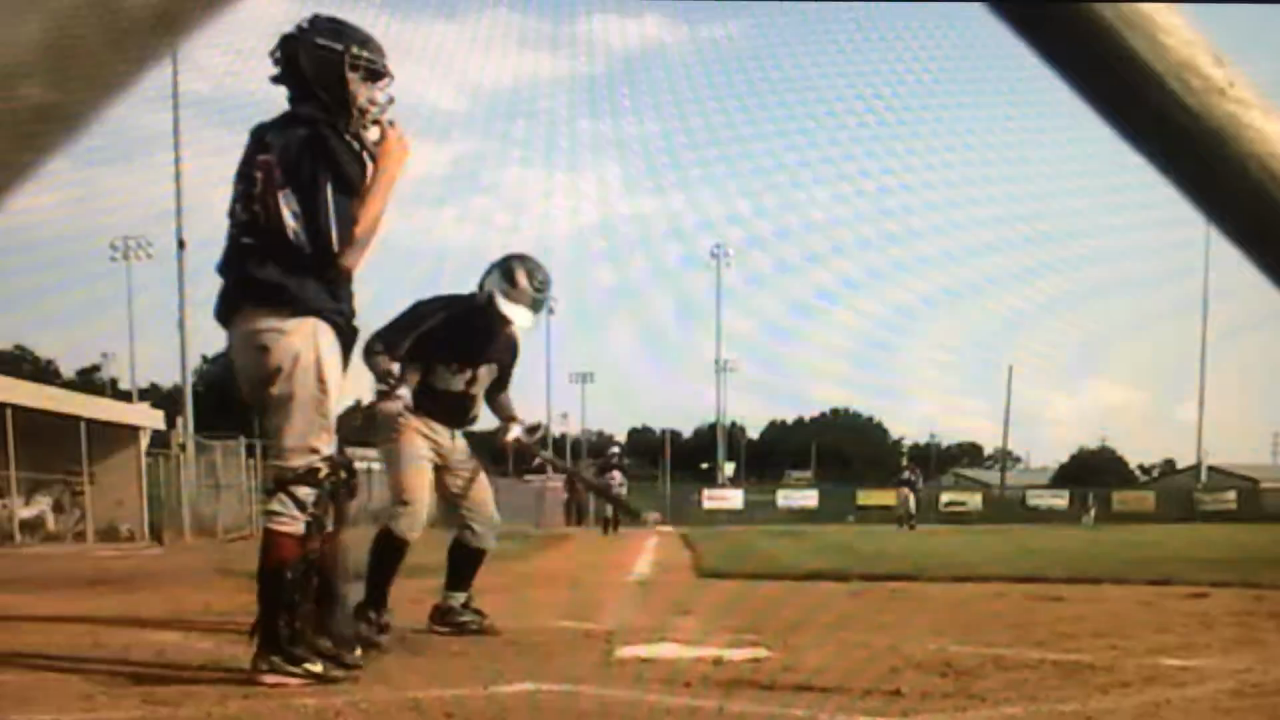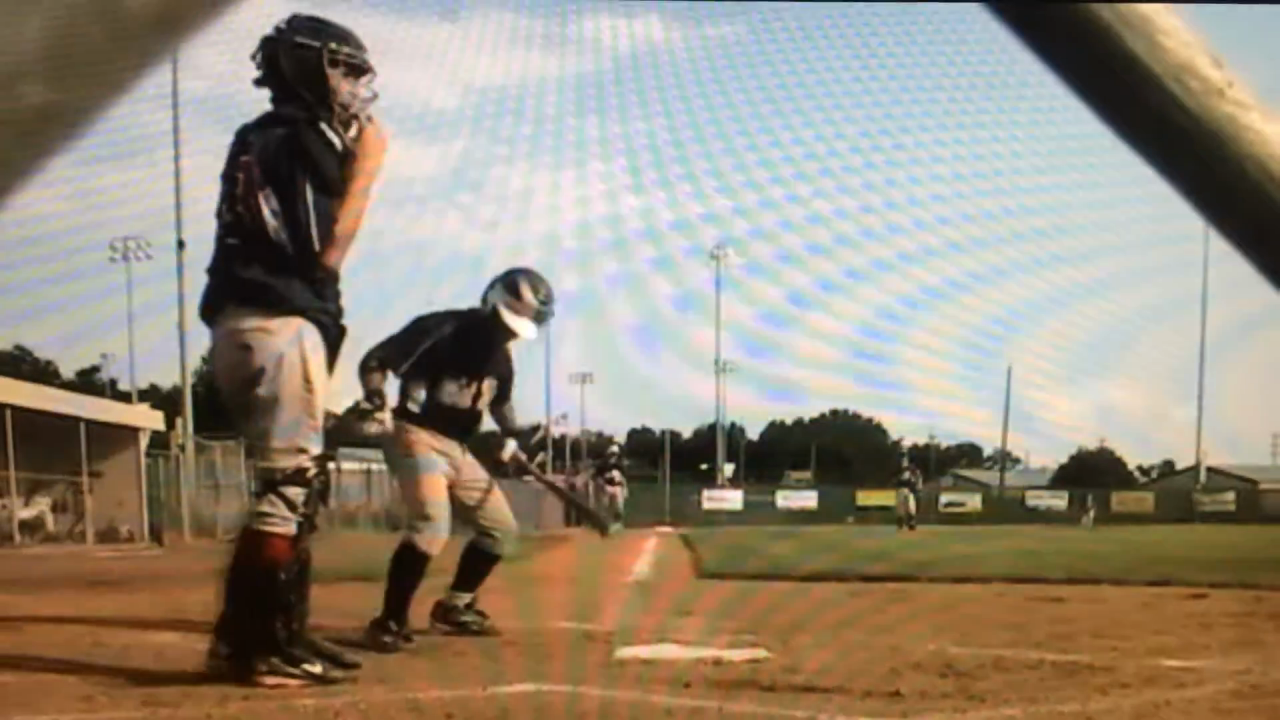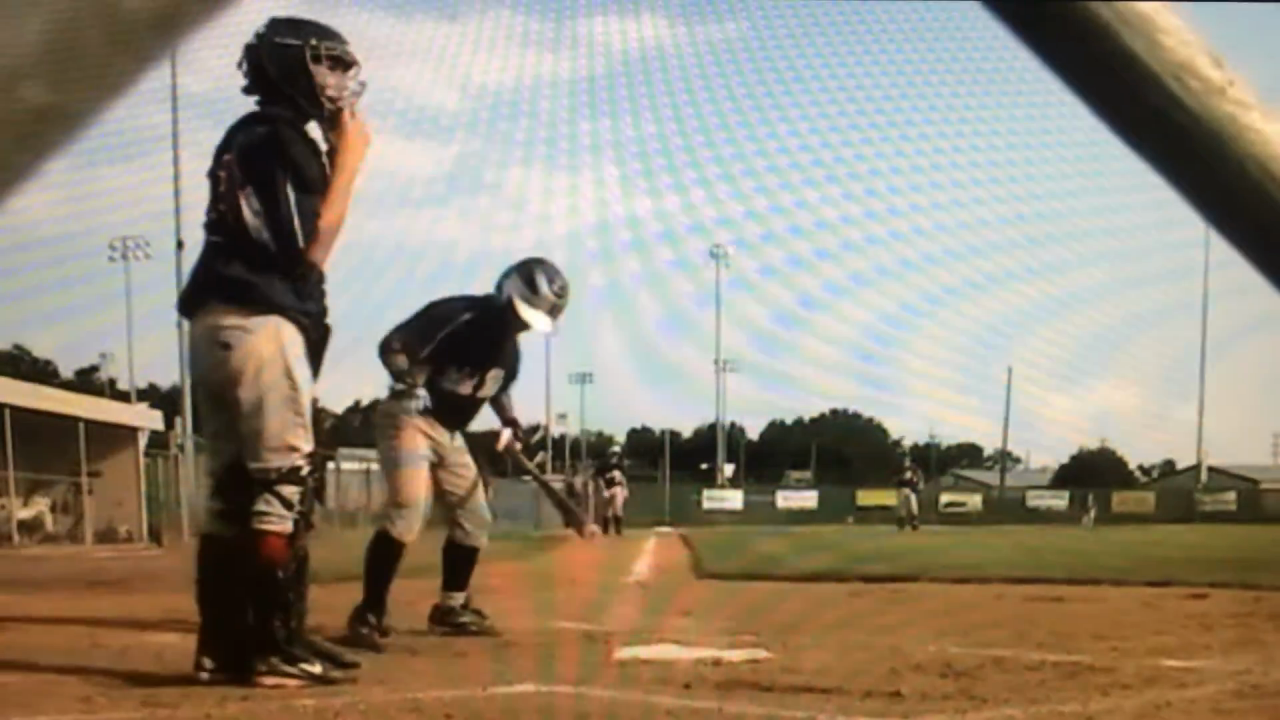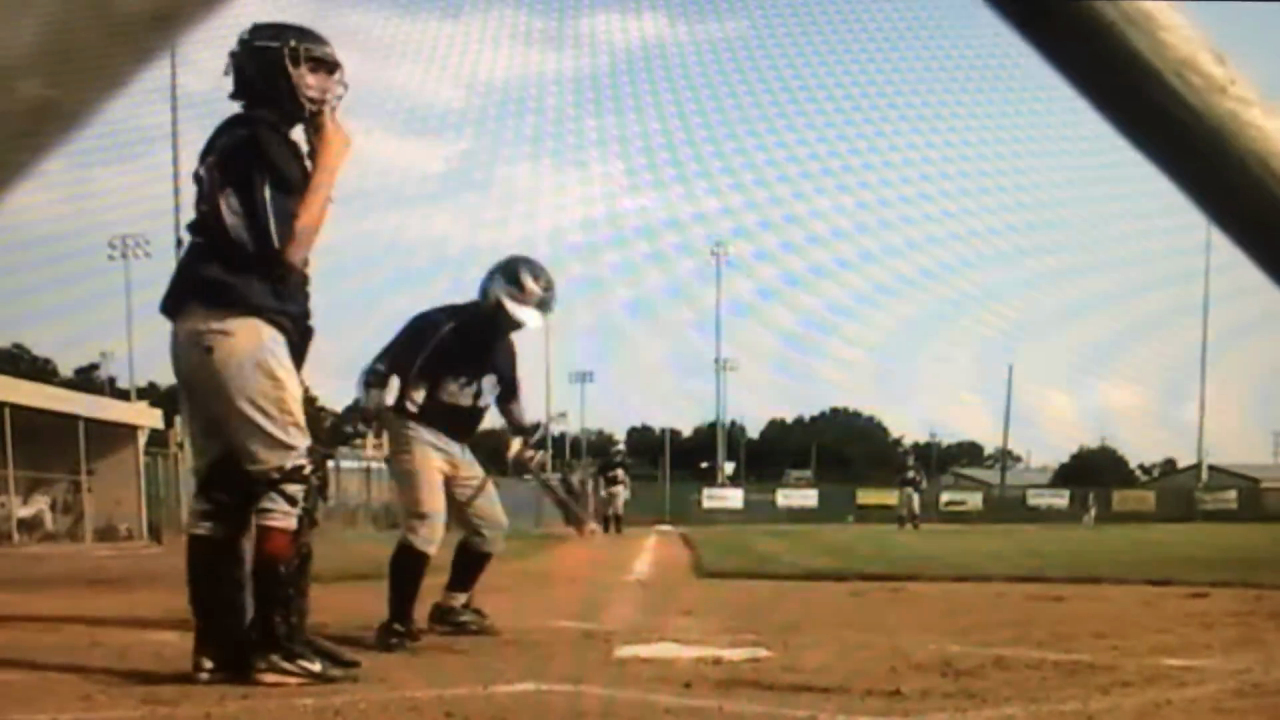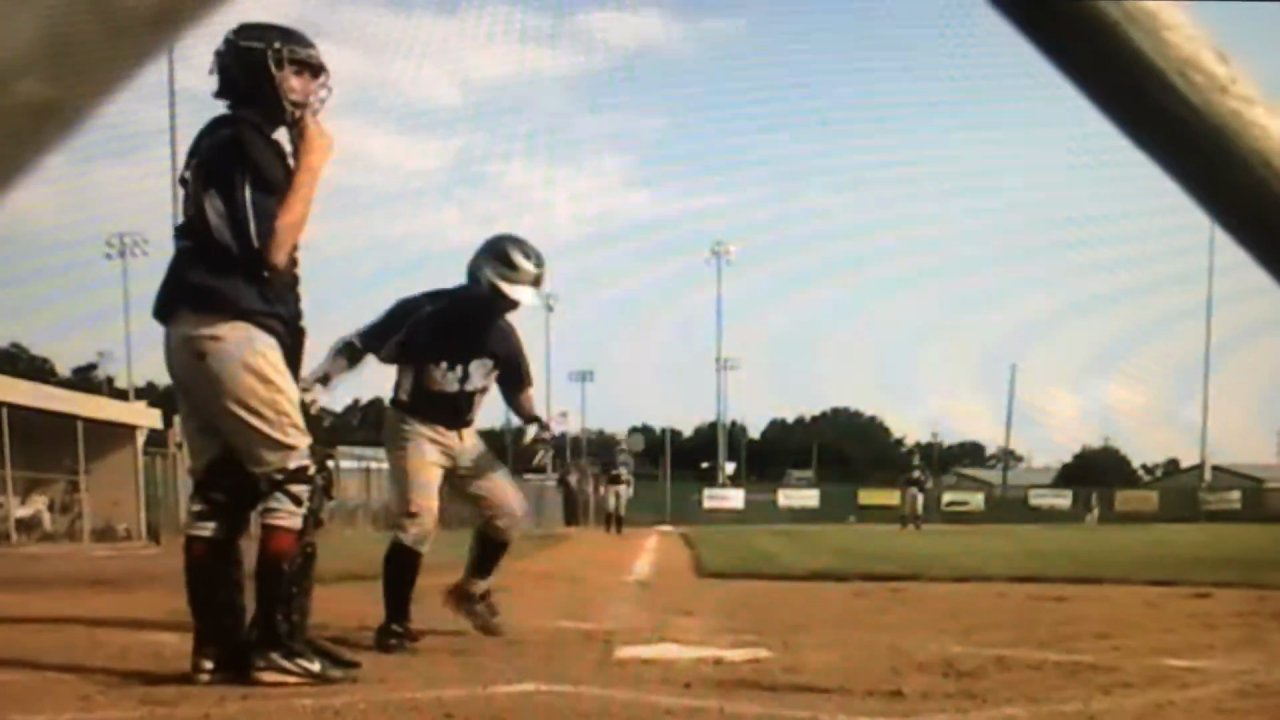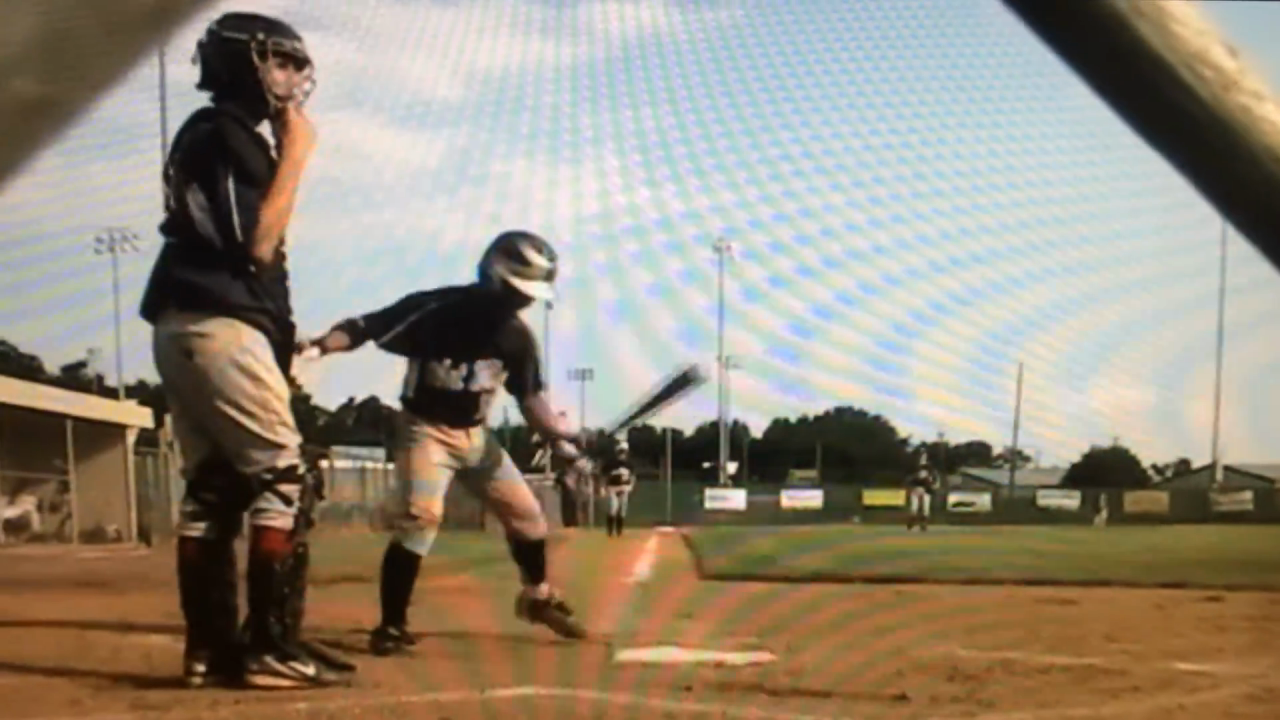
dt=0.2s
person 1, frame 1
left shoulder: (266, 141)
right shoulder: (322, 145)
right elbow: (343, 252)
left wrist: (362, 162)
right wrist: (386, 172)
left hip: (252, 323)
right hip: (296, 326)
left knee: (321, 478)
right knee: (303, 480)
left ankle: (317, 630)
right ankle: (281, 646)
person 1, frame 2
left shoulder: (252, 141)
right shoulder: (302, 142)
right elbow: (325, 251)
left wrist: (345, 164)
right wrist: (365, 168)
left hip: (235, 325)
right hip: (281, 326)
left knee: (282, 482)
right knee: (291, 482)
left ankle: (240, 636)
right ankle: (277, 646)
person 1, frame 3
left shoulder: (244, 138)
right shoulder: (283, 139)
right elbow: (311, 249)
left wrist: (331, 160)
right wrist: (347, 164)
left hip: (217, 323)
right hip: (262, 325)
left knee: (233, 486)
right knee: (284, 483)
left ankle: (223, 643)
right ankle: (278, 647)
person 1, frame 4
left shoulder: (234, 140)
right shoulder: (263, 141)
right elbow: (289, 249)
left wrist: (315, 165)
right wrist: (327, 164)
left hip: (203, 325)
right hip: (243, 326)
left knee: (220, 487)
right knee: (288, 479)
left ankle: (219, 643)
right ankle: (278, 645)
person 1, frame 5
left shoulder: (221, 142)
right shoulder: (244, 142)
right elbow: (273, 251)
left wrist: (299, 165)
right wrist: (310, 165)
left hip: (196, 330)
right hip: (233, 329)
left knee: (219, 489)
right knee: (292, 479)
left ankle: (218, 644)
right ankle: (279, 644)
person 1, frame 6
left shoulder: (208, 135)
right shoulder: (226, 135)
left elbow: (244, 233)
right elbow: (257, 244)
left wrist: (284, 156)
right wrist: (294, 157)
left hip: (186, 327)
right hip: (221, 326)
left knee: (212, 488)
right knee: (283, 478)
left ankle: (211, 648)
right ankle: (271, 647)
person 2, frame 1
left shoulder: (506, 341)
right shoulder: (438, 314)
right elbow: (377, 347)
left wrist: (510, 419)
right wrist: (390, 383)
left hip: (453, 436)
right hip: (412, 423)
left knee: (482, 520)
right knee: (412, 510)
left ankle: (452, 607)
right ankle: (371, 610)
person 2, frame 2
left shoulder: (501, 357)
right shoulder: (439, 329)
left elbow: (499, 400)
right elbow: (373, 361)
left wrist: (511, 434)
right wrist: (377, 402)
left hip: (457, 448)
right hip: (417, 438)
left knee: (500, 527)
right knee: (432, 525)
left ankle: (455, 607)
right ankle: (391, 622)
person 2, frame 3
left shoulder: (508, 346)
right shoulder: (453, 315)
right elbow: (394, 345)
left wrist: (509, 423)
right wrist: (406, 383)
left hip: (449, 435)
right hip: (410, 422)
left knee: (474, 519)
right knee: (406, 512)
left ankle: (451, 607)
right ankle: (370, 613)
person 2, frame 4
left shoulder: (504, 348)
right shoulder: (437, 327)
left elbow: (507, 396)
right elbow: (379, 371)
left wrist: (523, 432)
right wrist: (372, 417)
left hip: (457, 444)
right hip: (416, 435)
left knee: (490, 524)
right knee: (427, 523)
left ankle: (452, 607)
right ankle: (398, 623)
person 2, frame 5
left shoulder: (503, 335)
right shoulder: (422, 312)
left elbow: (517, 387)
right elbow: (357, 345)
left wrist: (534, 422)
right wrist: (322, 377)
left hip: (463, 435)
right hip: (415, 429)
left knee: (509, 509)
right knee: (417, 520)
left ankle: (472, 589)
right ankle: (395, 623)
person 2, frame 6
left shoulder: (517, 335)
right shoulder: (431, 309)
left elbow: (530, 394)
right elbow: (362, 328)
left wrist: (558, 436)
right wrist: (320, 346)
left hip: (475, 435)
right hip: (425, 429)
left knee: (527, 513)
right knee: (419, 523)
left ankle: (538, 598)
right ankle: (392, 626)
